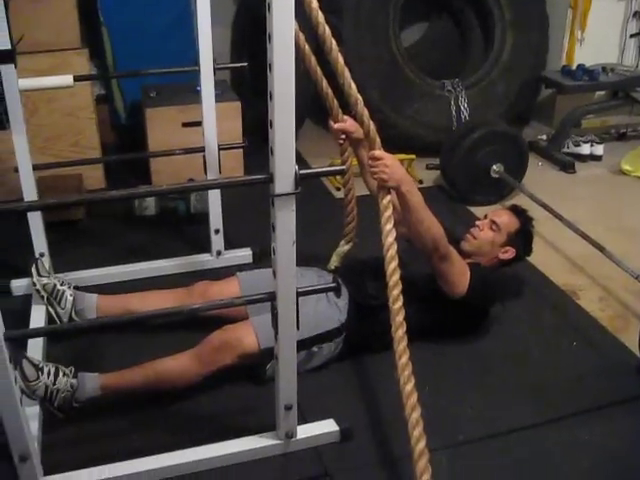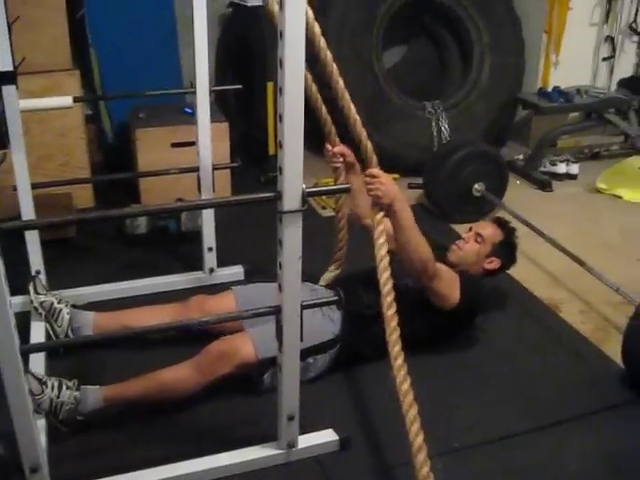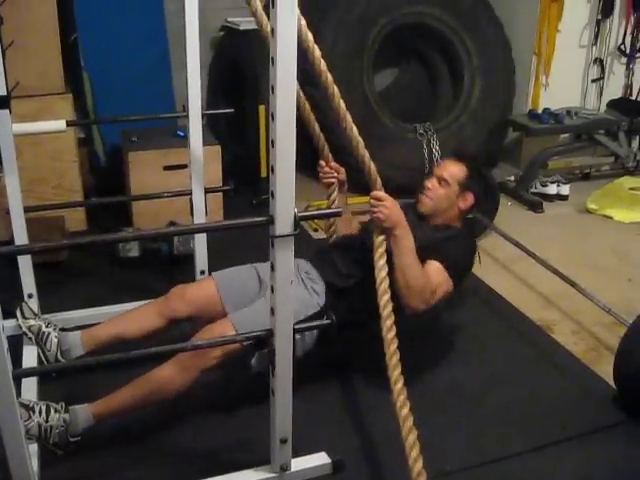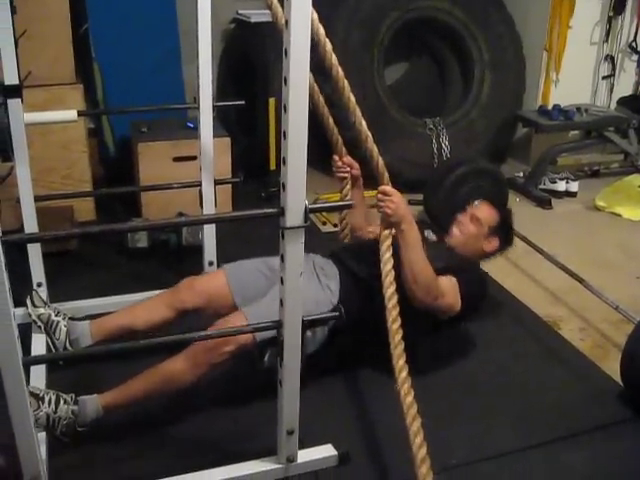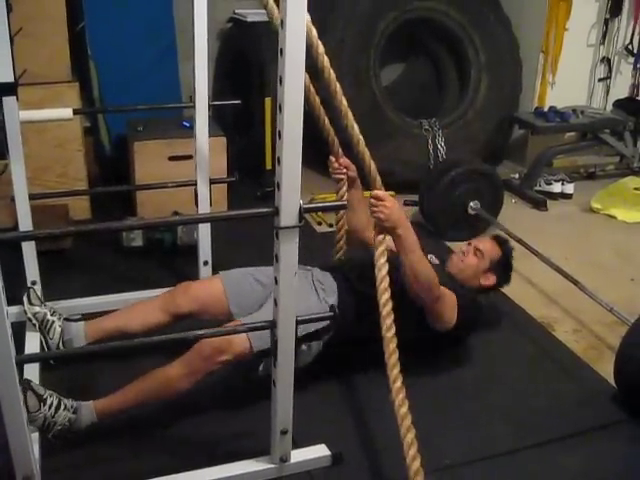
dt=1s
person 1, frame 1
left shoulder: (476, 288)
right shoulder: (453, 253)
left elbow: (436, 251)
right elbow: (398, 216)
left wrist: (404, 184)
right wrist: (361, 146)
left hip: (347, 317)
right hip: (331, 280)
left knee: (222, 347)
right knee: (203, 293)
left ankle: (76, 388)
right ankle: (80, 305)
person 1, frame 2
left shoulder: (464, 294)
right shoulder: (438, 261)
left elbow: (424, 271)
right elbow: (371, 223)
left wrist: (398, 203)
right wrist: (352, 170)
left hip: (341, 328)
right hip: (323, 295)
left knee: (220, 356)
right knee: (199, 307)
left ankle: (81, 401)
right ankle: (78, 323)
person 1, frame 3
left shoulder: (455, 245)
right shoulder: (413, 211)
left elbow: (416, 298)
left wrist: (400, 230)
right wrist: (340, 192)
left hip: (323, 299)
right hip: (303, 270)
left knee: (203, 349)
right knee: (179, 299)
left ankle: (74, 422)
right ankle: (69, 346)
person 1, frame 4
left shoulder: (467, 279)
right shoulder: (436, 243)
left elbow: (423, 293)
right elbow: (364, 235)
left wrist: (406, 223)
right wrist: (357, 185)
left hip: (333, 297)
right hip: (315, 266)
left knee: (215, 344)
right knee: (189, 290)
left ankle: (83, 411)
right ankle: (76, 335)
person 1, frame 5
left shoulder: (459, 305)
right shoulder: (433, 252)
left elbow: (425, 294)
right elbow: (364, 234)
left wrist: (402, 229)
right wrist: (354, 185)
left hip: (329, 308)
right hip: (312, 277)
left knee: (211, 352)
right knee: (185, 295)
left ankle: (78, 415)
right ankle: (70, 335)
